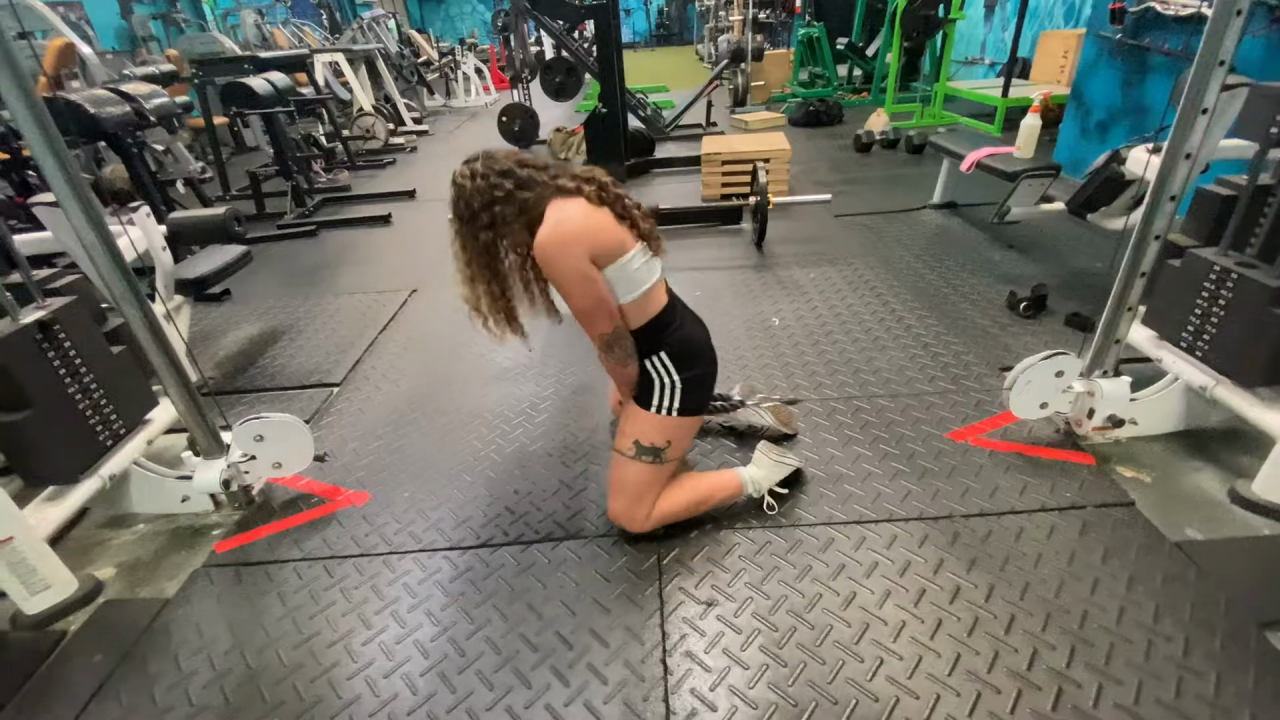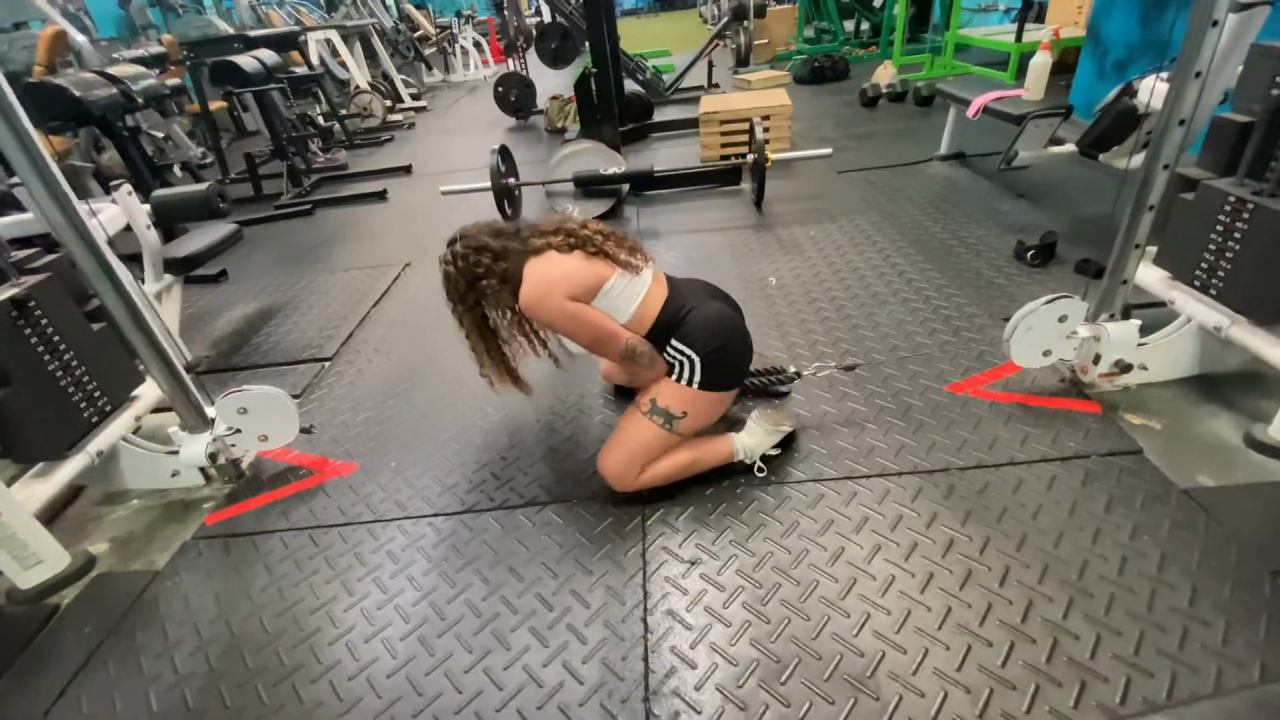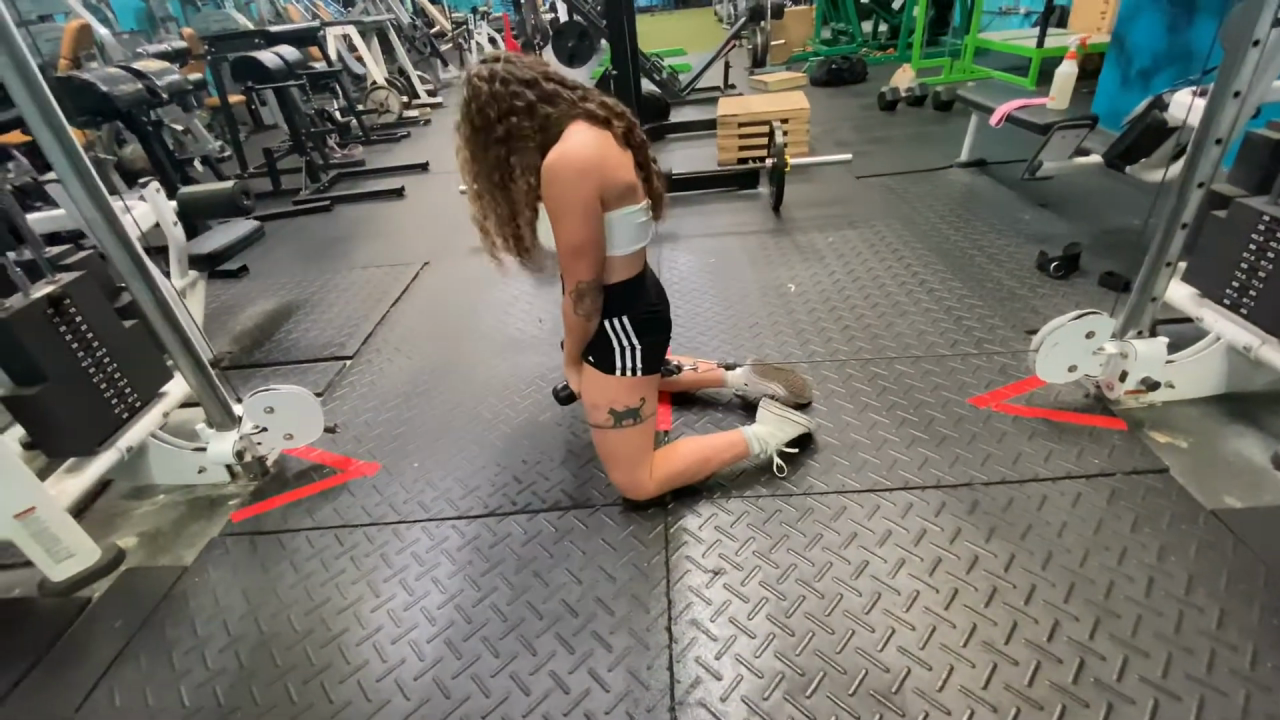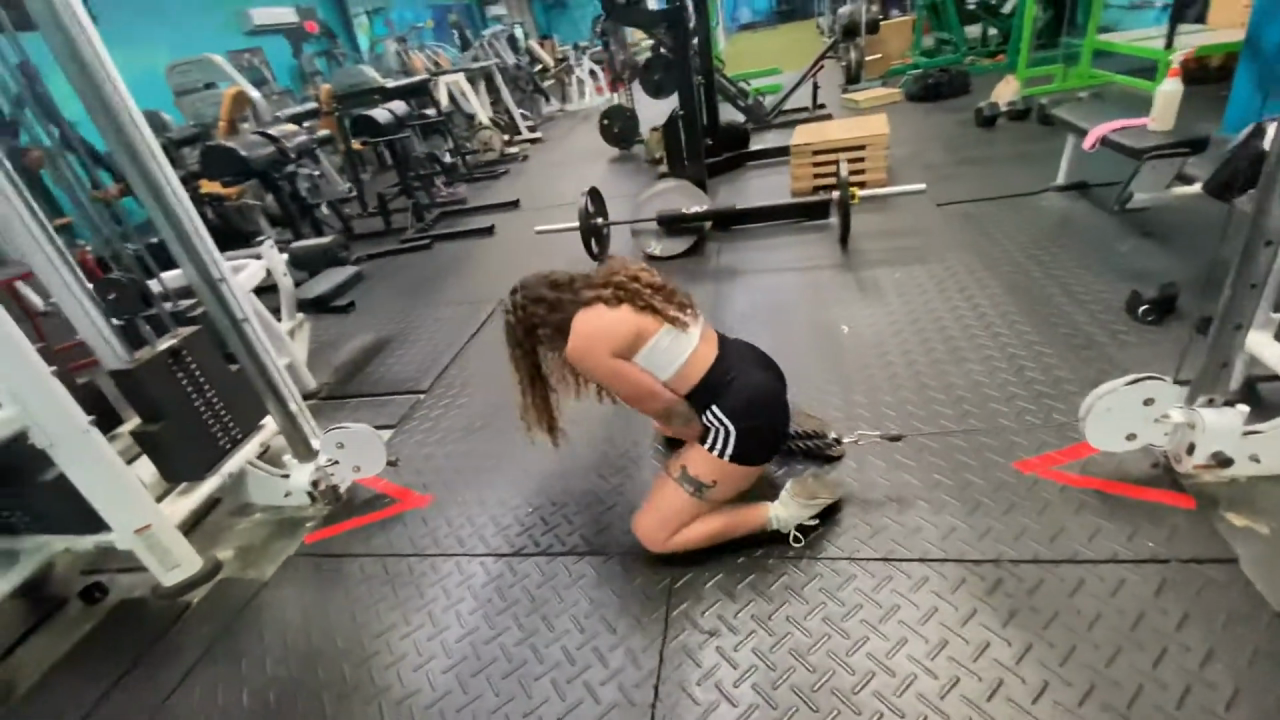
dt=1s
person 1, frame 1
left shoulder: (554, 237)
right shoulder: (571, 196)
left elbow: (607, 332)
left wrist: (628, 391)
right wrist: (629, 393)
left hip: (675, 363)
right hip: (677, 337)
left knee: (630, 513)
right knee: (624, 412)
left ankle: (756, 477)
person 1, frame 2
left shoulder: (538, 291)
right shoulder: (551, 238)
left elbow: (627, 350)
left wrist: (668, 387)
left hip: (707, 347)
right hip: (705, 307)
left knee: (618, 471)
right knee: (612, 372)
left ankle: (747, 442)
right ankle: (727, 386)
person 1, frame 3
left shoulder: (568, 160)
right shoulder: (590, 124)
left elbow: (582, 285)
left wrist: (572, 360)
left hip: (619, 321)
right hip: (632, 302)
left knee: (636, 482)
right knee: (637, 377)
left ankle: (760, 435)
right ankle: (738, 379)
person 1, frame 4
left shoulder: (583, 346)
right shoulder: (610, 284)
left elbow: (666, 408)
left wrist: (706, 444)
left hip: (746, 416)
right hip: (755, 370)
left knee: (652, 532)
right knee: (668, 430)
left ankle: (781, 512)
right ankle: (779, 428)
